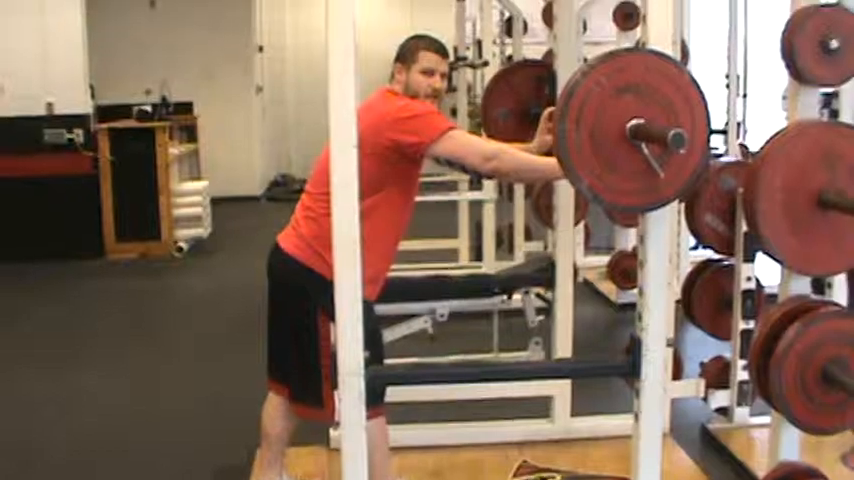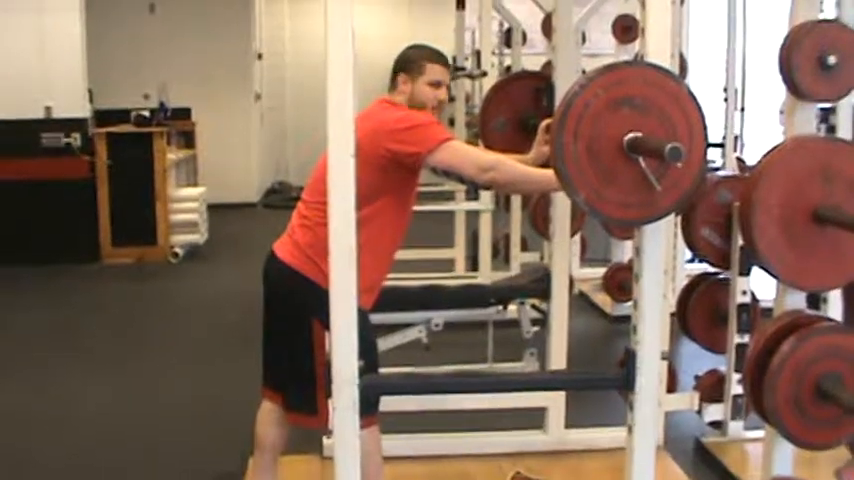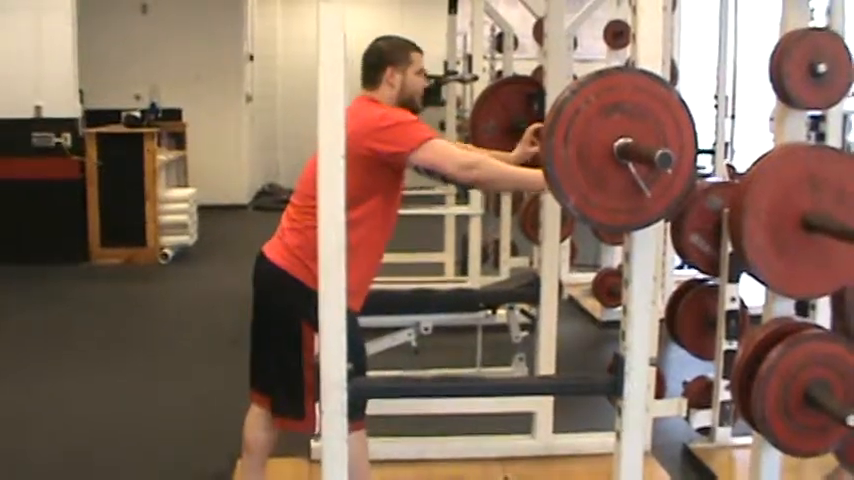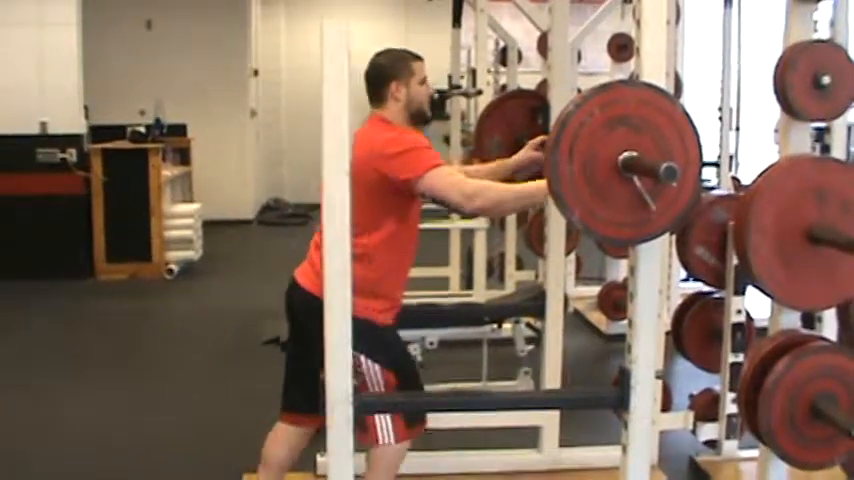
dt=0.5s
person 1, frame 1
left shoulder: (393, 113)
right shoulder: (403, 113)
left elbow: (473, 150)
right elbow: (488, 160)
left wrist: (532, 148)
left hip: (298, 259)
right hip: (320, 269)
left knee: (293, 381)
right knee: (363, 388)
person 1, frame 2
left shoulder: (389, 122)
right shoulder: (401, 123)
left elbow: (472, 159)
right elbow: (485, 170)
left wrist: (530, 160)
left hip: (295, 268)
right hip: (317, 277)
left knee: (286, 390)
right knee: (358, 399)
person 1, frame 3
left shoulder: (370, 119)
right shoulder: (384, 123)
left elbow: (450, 152)
right elbow: (468, 169)
left wrist: (513, 157)
left hip: (284, 270)
right hip: (306, 281)
left knee: (274, 394)
right knee: (345, 405)
person 1, frame 4
left shoulder: (379, 138)
right shoulder: (397, 145)
left elbow: (454, 177)
right elbow: (470, 198)
left wrist: (515, 163)
right wrist: (554, 186)
left hip: (313, 295)
right hip: (346, 309)
left knee: (301, 415)
right knee: (399, 422)
